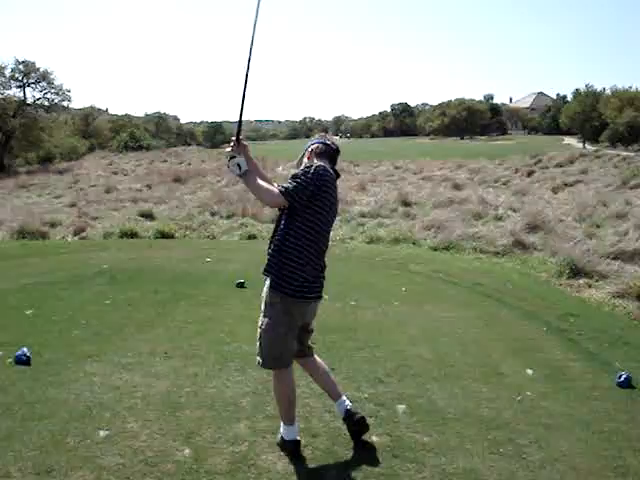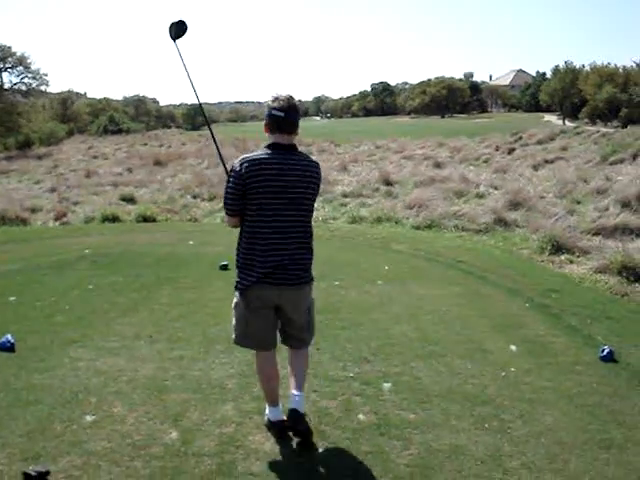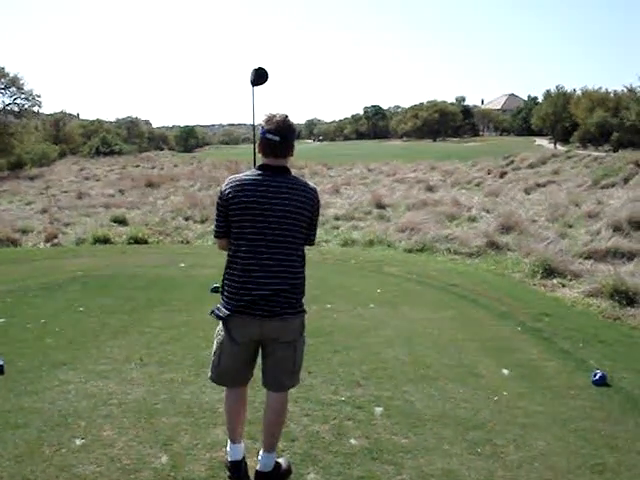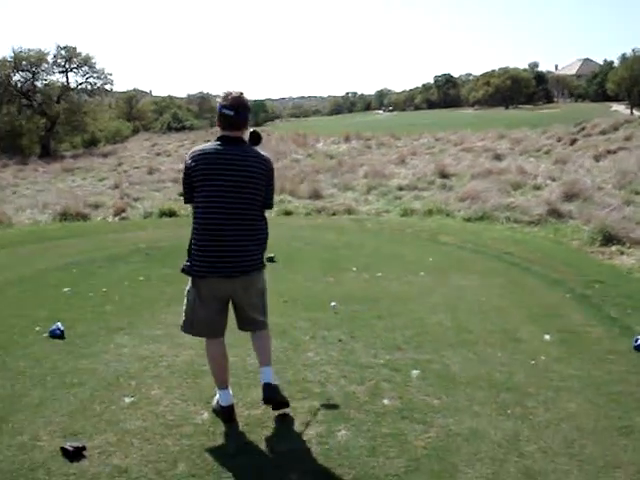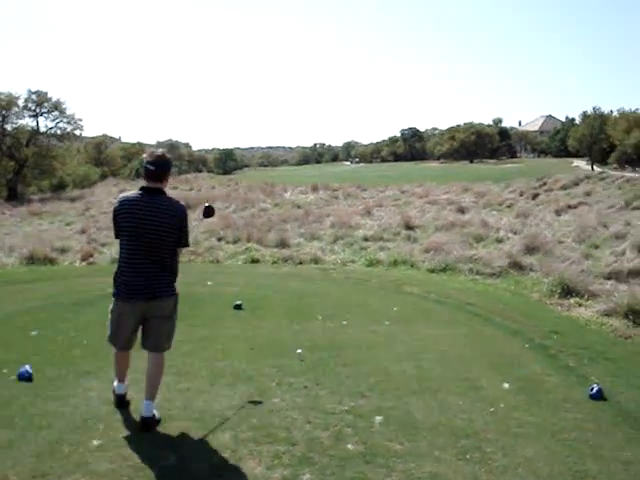
dt=1s
person 1, frame 1
left shoulder: (318, 172)
right shoulder: (328, 187)
left elbow: (274, 199)
right elbow: (276, 192)
left wrist: (245, 173)
right wrist: (250, 162)
left hip: (286, 287)
right hip: (306, 289)
left knee: (280, 364)
right knee: (303, 354)
left ankle: (289, 437)
right ankle: (349, 412)
person 1, frame 2
left shoulder: (245, 166)
right shoulder: (311, 168)
left elbow: (232, 220)
left hip: (255, 275)
right hip: (297, 275)
left knee: (264, 349)
right knee: (298, 343)
left ankle: (274, 415)
right ankle: (297, 406)
person 1, frame 3
left shoulder: (233, 187)
right shoulder: (308, 194)
left elbow: (222, 243)
right elbow: (305, 243)
left hip: (239, 304)
right hip: (286, 308)
left knee: (235, 385)
right knee: (277, 389)
person 1, frame 4
left shoulder: (196, 158)
right shoulder: (262, 163)
left elbow: (193, 205)
right elbow: (264, 208)
left hip: (208, 263)
right hip: (249, 262)
left knee: (213, 335)
right knee: (257, 323)
left ankle: (224, 400)
right ankle: (268, 382)
person 1, frame 5
left shoulder: (123, 203)
right shoulder: (177, 210)
left elbow: (121, 240)
right elbow: (178, 252)
left hip: (127, 288)
right hip: (162, 291)
left knee: (122, 344)
right knee: (156, 351)
left ankle: (120, 390)
right ankle: (147, 411)
